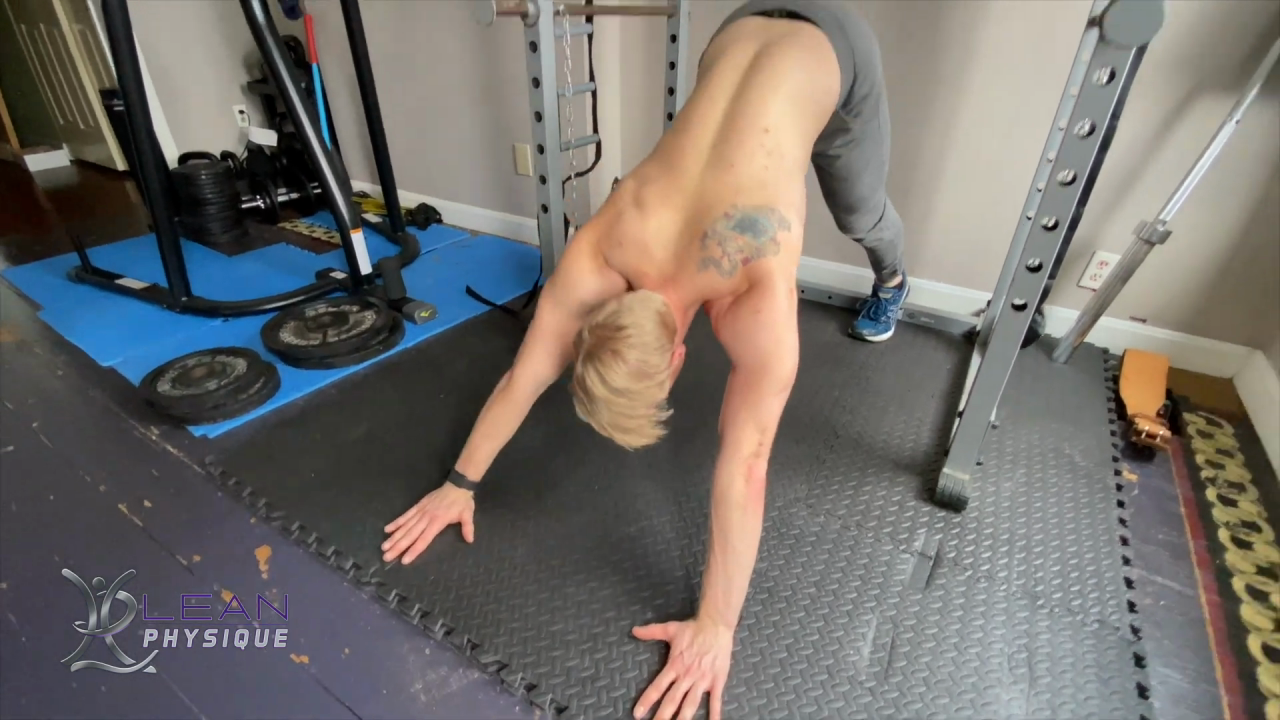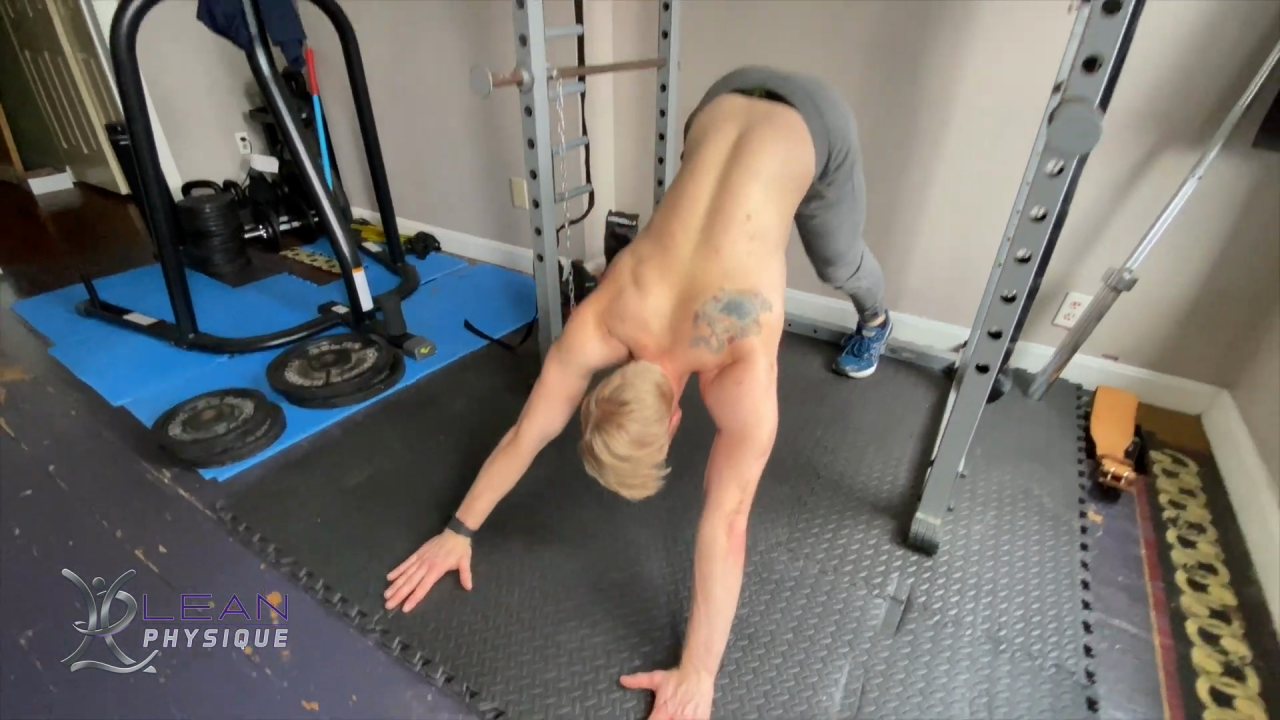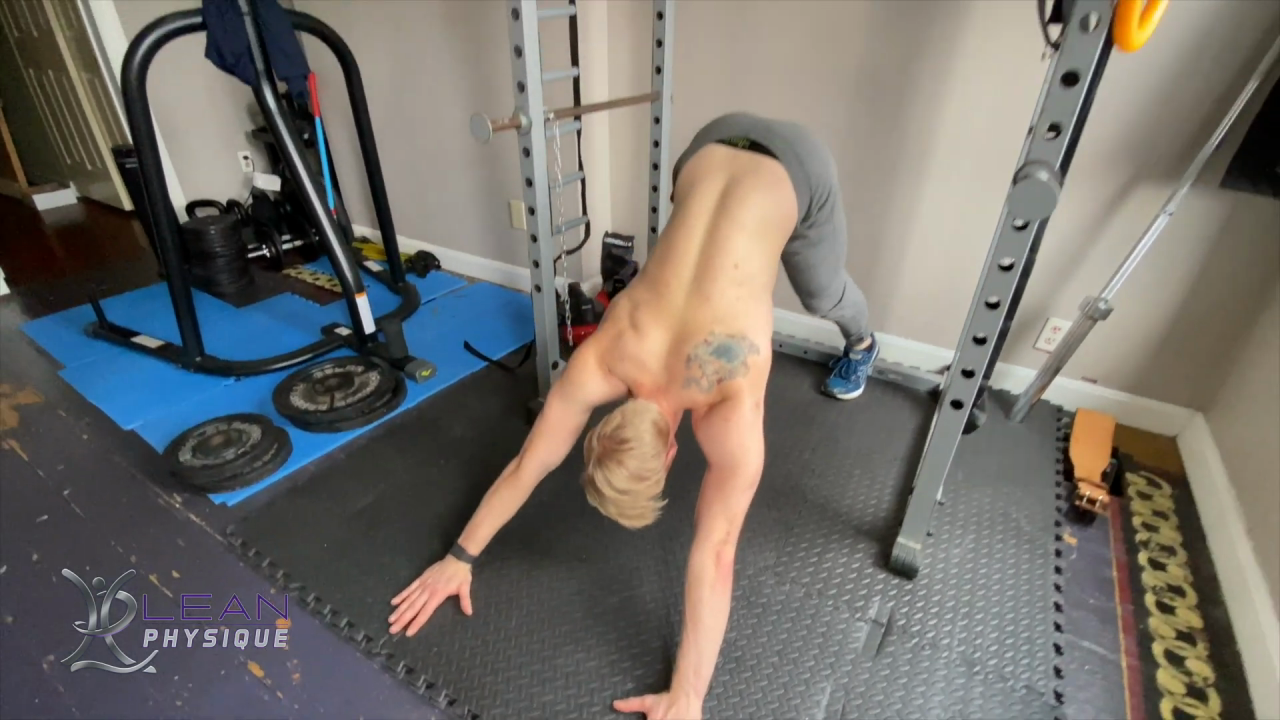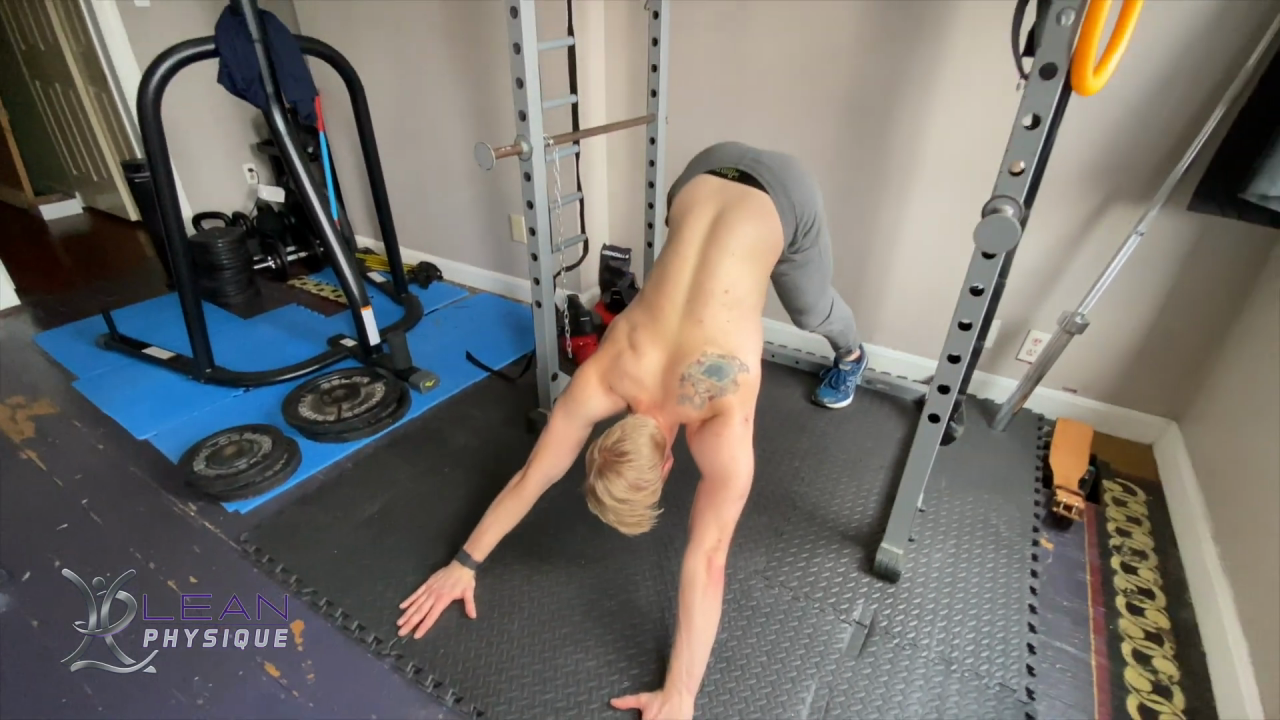
dt=0.2s
person 1, frame 1
left shoulder: (754, 297)
right shoulder: (600, 255)
left elbow: (745, 462)
right elbow: (523, 378)
right wrist: (460, 484)
left knee: (859, 215)
left ankle: (890, 283)
person 1, frame 2
left shoulder: (739, 368)
right shoulder: (603, 321)
left elbow: (726, 519)
right elbow: (527, 433)
right wrist: (457, 531)
left hip: (812, 123)
right hip: (731, 103)
left knee: (838, 264)
left ankle: (872, 322)
person 1, frame 3
left shoulder: (728, 405)
right shoulder: (602, 361)
left elbow: (715, 549)
right elbow: (529, 462)
right wrist: (459, 557)
left hip: (794, 167)
right hip: (719, 148)
left knee: (822, 294)
left ankle: (860, 343)
person 1, frame 4
left shoulder: (721, 421)
right shoulder: (603, 378)
left elbow: (706, 556)
right elbow: (534, 473)
left hip: (782, 197)
right hip: (710, 176)
left knee: (810, 309)
left ankle: (849, 353)
